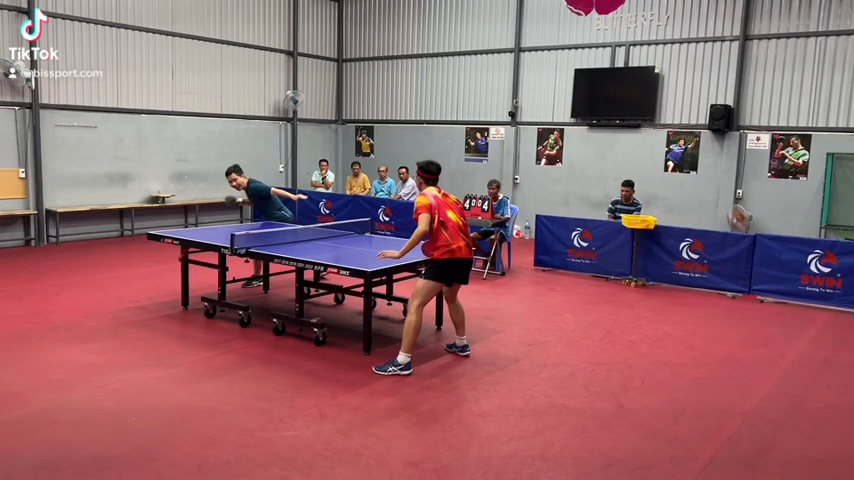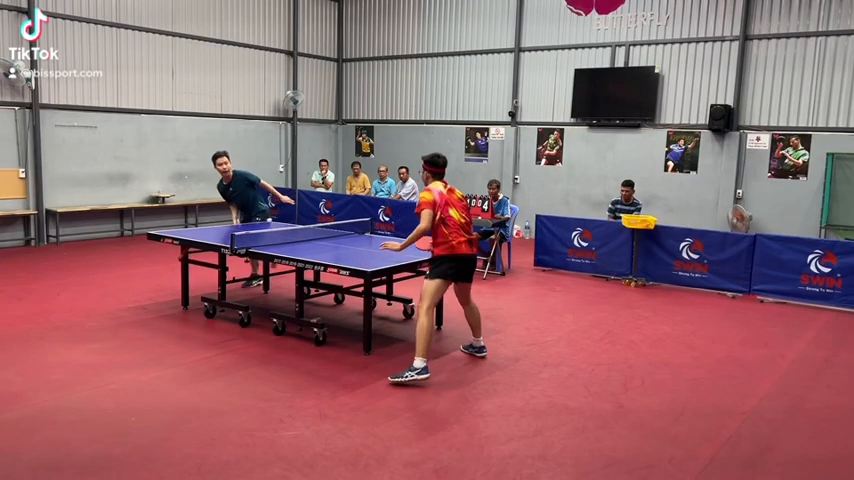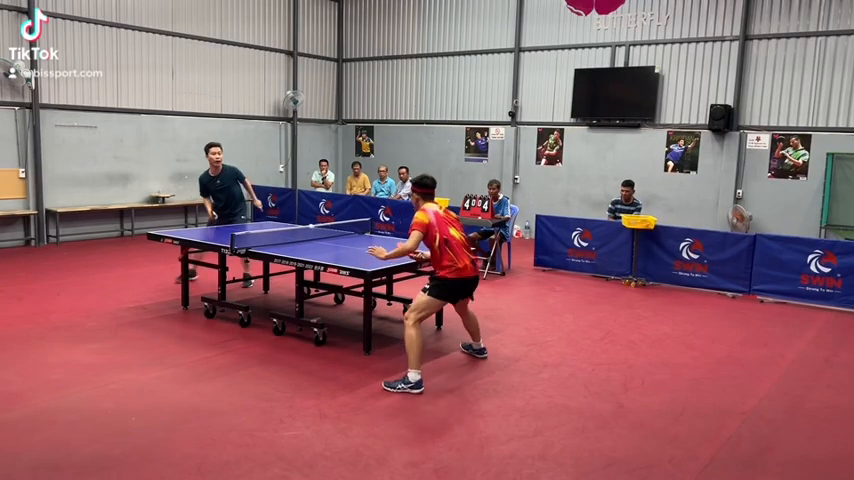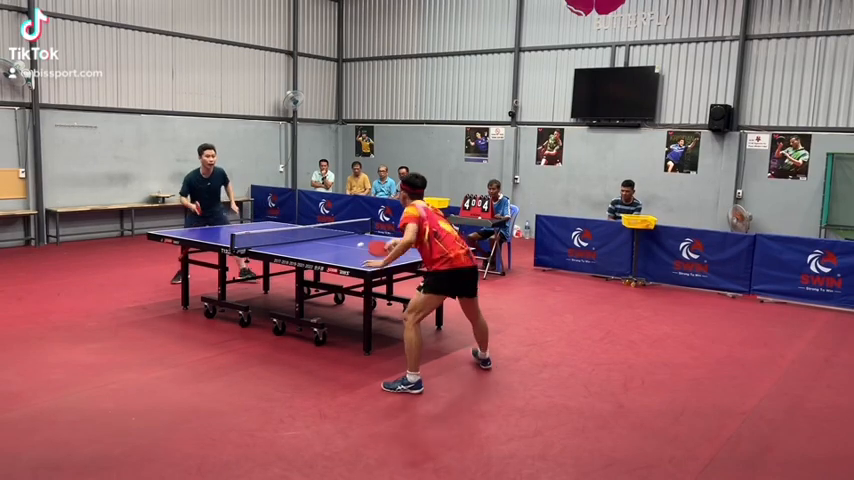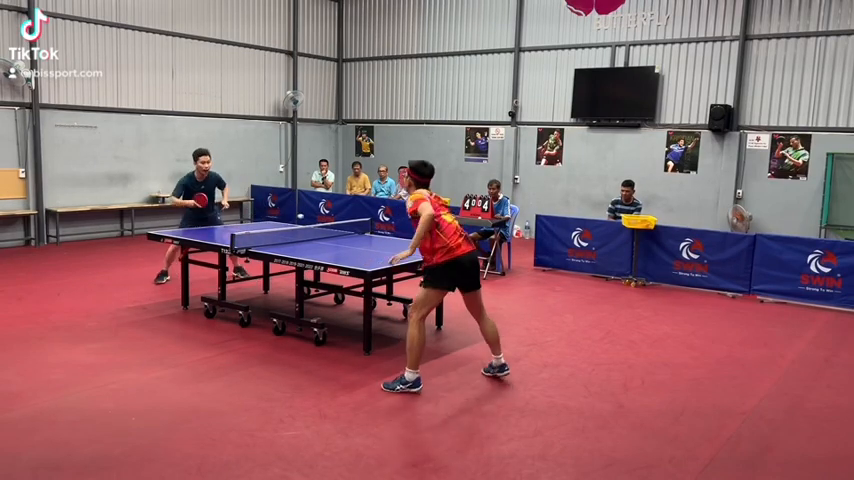
dt=0.2s
person 1, frame 1
left shoulder: (424, 198)
right shoulder: (451, 198)
left elbow: (423, 229)
left wrist: (399, 253)
left hip: (446, 257)
right hip: (465, 255)
left knee: (415, 305)
right knee: (451, 298)
left ankle: (403, 361)
right ankle: (461, 344)
person 1, frame 2
left shoulder: (428, 194)
right shoulder: (457, 194)
left elbow: (424, 226)
left wrist: (400, 246)
left hip: (448, 255)
right hip: (468, 252)
left knee: (425, 308)
right knee: (465, 300)
left ankle: (419, 366)
right ankle: (478, 345)
person 1, frame 3
left shoulder: (423, 214)
right shoulder: (448, 213)
left elbow: (411, 246)
left wrist: (386, 255)
right wrist: (428, 256)
left hip: (450, 276)
right hip: (470, 272)
left knee: (411, 318)
right knee: (463, 308)
left ankle: (413, 379)
right ankle: (478, 346)
person 1, frame 4
left shoulder: (412, 210)
right shoulder: (432, 211)
left elbow: (410, 239)
left wrist: (384, 262)
right wrist: (398, 243)
left hip: (445, 270)
right hip: (468, 265)
left knee: (411, 319)
right knee: (474, 315)
left ankle: (413, 379)
right ankle: (483, 357)
person 1, frame 5
left shoulder: (416, 197)
right shoulder: (433, 196)
left elbow: (429, 214)
left wrist: (409, 250)
left hip: (445, 261)
right hip: (468, 255)
left knee: (416, 316)
right knee: (480, 314)
left ankle: (411, 378)
right ankle: (499, 363)
person 2, frame 1
left shoulder: (254, 186)
right shoulder: (249, 188)
left elbow: (274, 191)
left wrist: (294, 196)
right wrist: (242, 202)
left hip: (282, 218)
left ankle: (257, 277)
person 2, frame 2
left shoulder: (242, 176)
right shoulder: (221, 187)
left elbow: (263, 184)
right elbow: (233, 204)
left wrist: (280, 197)
right wrist: (235, 218)
left hip: (260, 213)
right hip: (247, 216)
left ankle: (256, 276)
person 2, frame 3
left shoulder: (232, 171)
right shoulder: (204, 178)
left elbow: (245, 181)
right elbow: (206, 197)
left wrist: (254, 198)
right wrist: (209, 209)
left hip: (237, 212)
right hip: (218, 214)
left ankle: (247, 275)
right ankle: (191, 271)
person 2, frame 4
left shoulder: (220, 173)
right shoulder: (191, 177)
left elbow: (227, 184)
right elbow: (182, 198)
left wrist: (232, 202)
right wrist: (191, 206)
left hip: (216, 212)
right hip: (197, 214)
left ankle: (244, 270)
person 2, frame 5
left shoulder: (214, 177)
right shoulder: (186, 180)
left elbow: (225, 187)
right elbow: (174, 200)
left wrist: (225, 200)
right wrist: (188, 202)
left hip: (210, 215)
right hip: (191, 216)
right knee: (176, 244)
left ankle: (237, 268)
right ankle: (164, 272)
